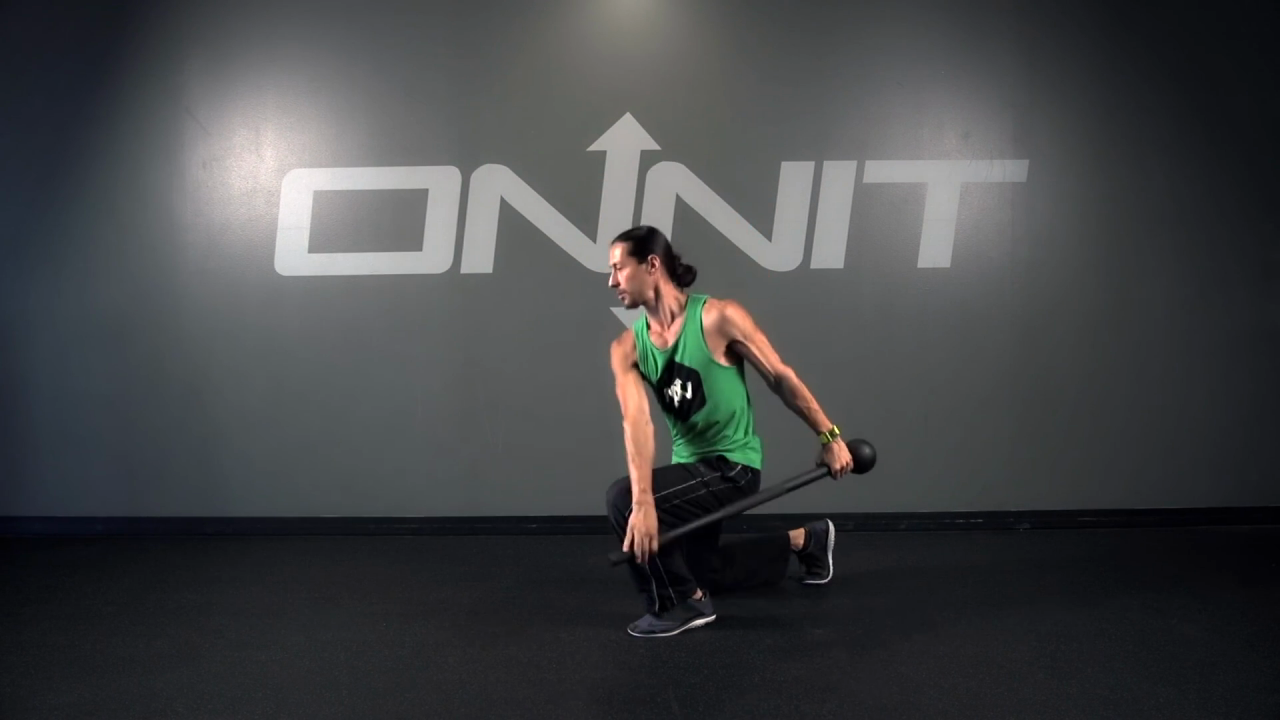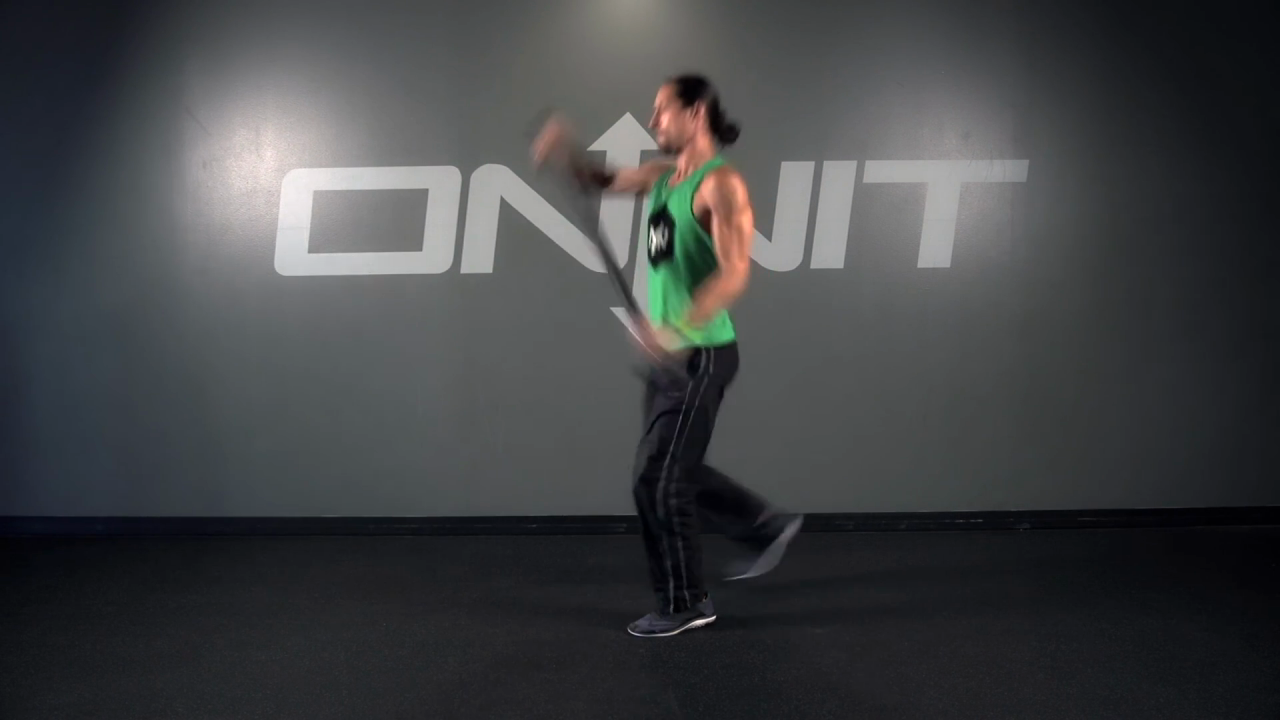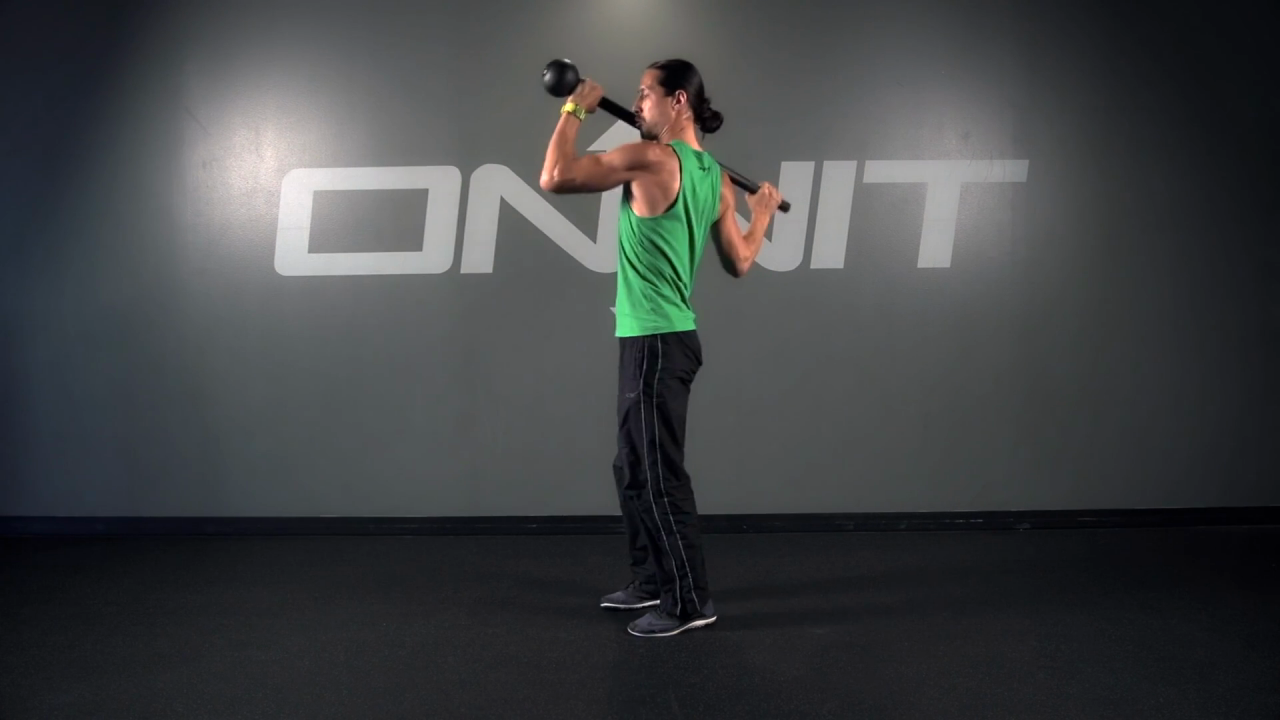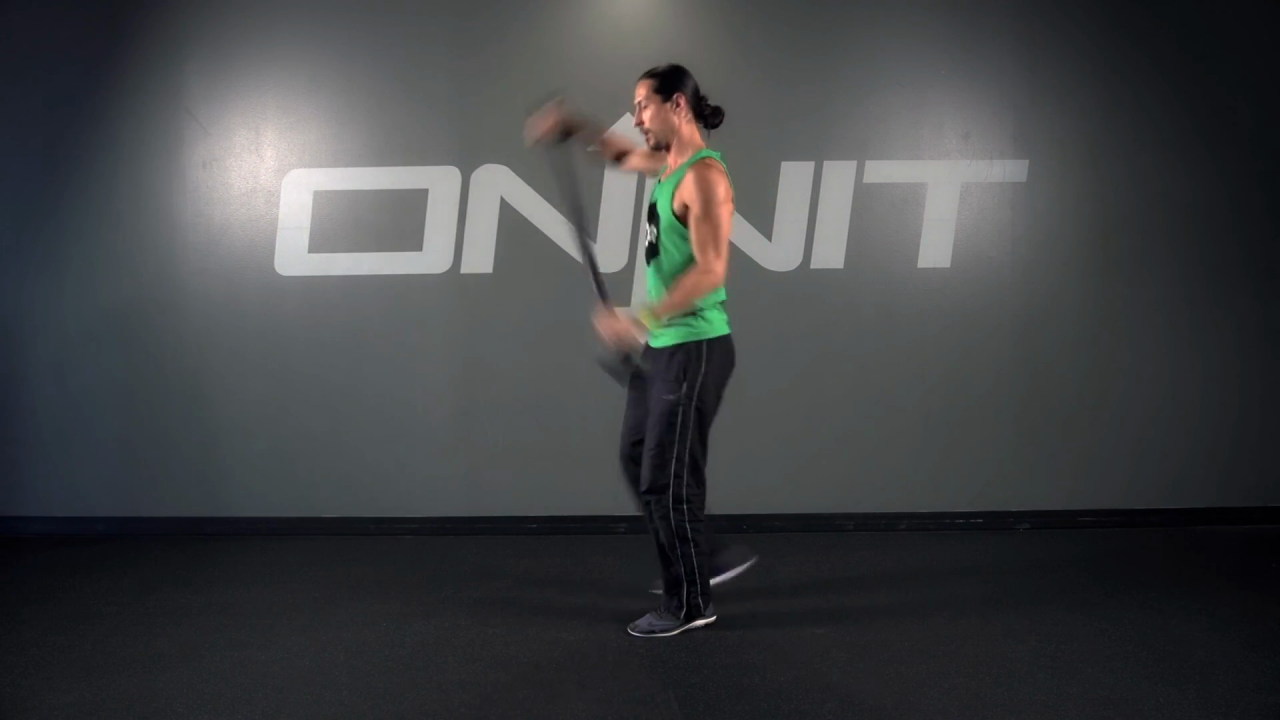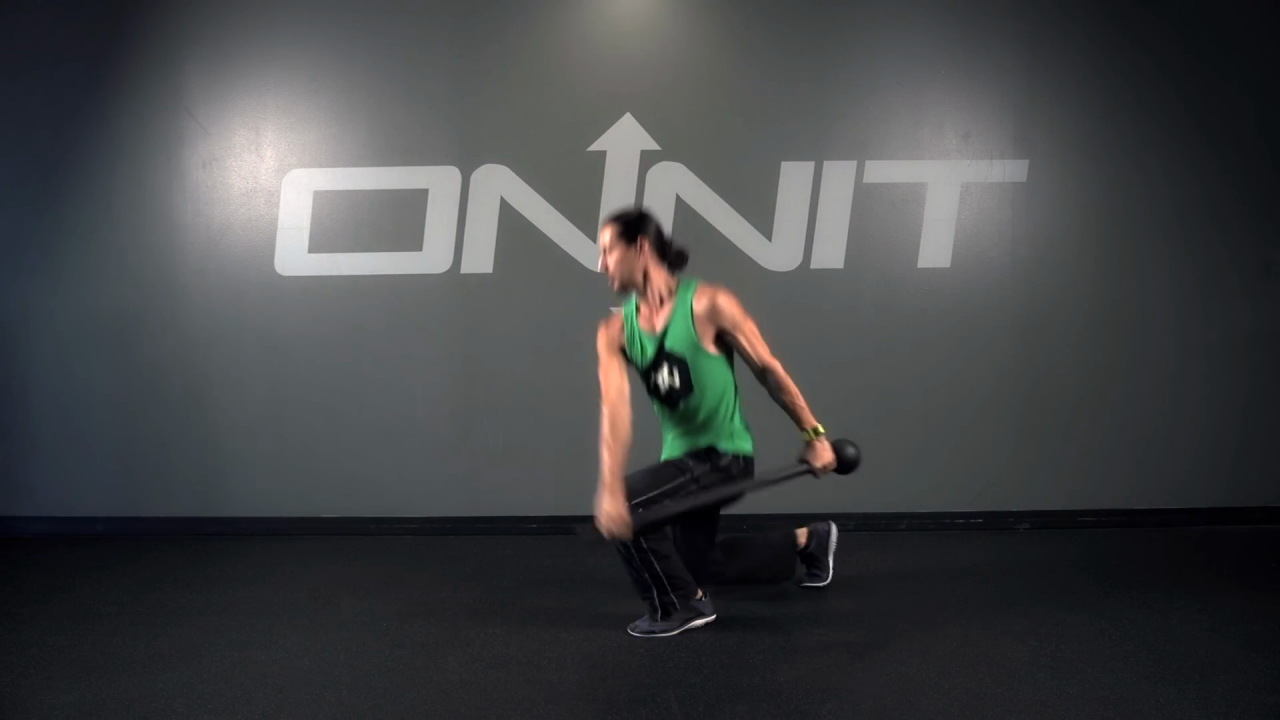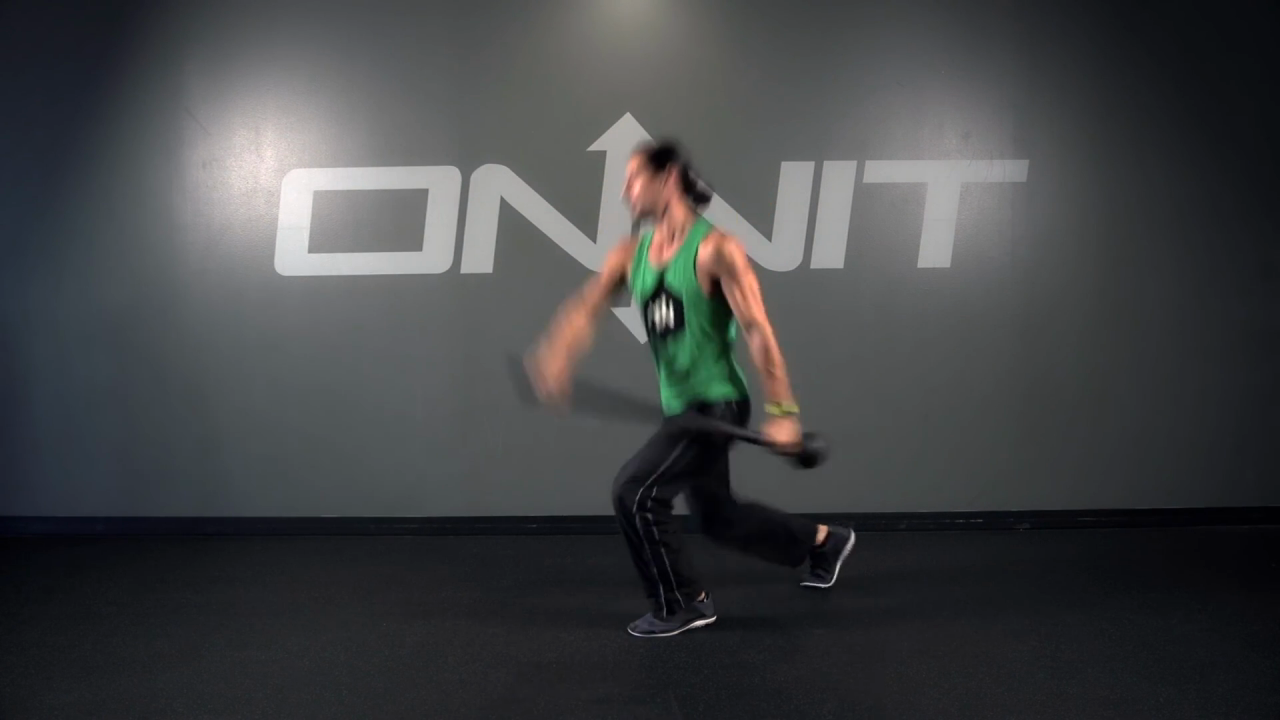
dt=0.5s
person 1, frame 1
left shoulder: (717, 318)
right shoulder: (627, 347)
left elbow: (781, 377)
right elbow: (637, 423)
left wrist: (829, 437)
right wrist: (644, 503)
left hip: (733, 465)
right hip: (690, 463)
left knee: (620, 498)
right knee: (703, 569)
left ankle: (680, 604)
right ankle: (808, 540)
person 1, frame 2
left shoulder: (722, 184)
right shoulder: (665, 174)
left elbow: (734, 272)
right elbow: (604, 180)
left wrist: (679, 327)
right wrist: (568, 149)
left hip: (700, 358)
right hip: (668, 357)
left knee: (659, 482)
right knee: (681, 472)
left ankle: (685, 602)
right ankle: (766, 527)
person 1, frame 3
left shoulder: (651, 158)
right shoulder: (714, 178)
left elbow: (554, 177)
right elbow: (740, 262)
left wrist: (574, 110)
right wrist: (763, 212)
left hip: (655, 342)
right hip: (657, 338)
left knee: (656, 475)
right knee: (633, 470)
left ankle: (690, 601)
right ankle: (654, 579)
person 1, frame 4
left shoulder: (705, 176)
right shoulder: (674, 164)
left elbow: (710, 271)
right elbow: (628, 155)
left wrist: (643, 318)
right wrist: (572, 126)
left hip: (695, 349)
right hip: (664, 347)
left knee: (667, 479)
right knee: (639, 461)
left ankle: (689, 603)
right ankle: (709, 555)
person 1, frame 5
left shoulder: (707, 305)
right shoulder: (614, 331)
left elbow: (768, 370)
right elbow: (615, 407)
left wrist: (813, 434)
right wrist: (611, 487)
left hip: (724, 456)
right hip: (682, 456)
left knee: (623, 504)
right knee: (701, 561)
left ankle: (681, 604)
right ankle: (809, 540)
person 1, frame 6
left shoulder: (715, 247)
right shoulder: (632, 250)
left elbow: (758, 330)
right elbow: (587, 305)
left wrist: (782, 411)
right wrist: (556, 353)
left hip: (714, 407)
right hip: (679, 407)
left knee: (636, 494)
right knee: (718, 516)
left ankle: (682, 604)
right ankle: (823, 541)
